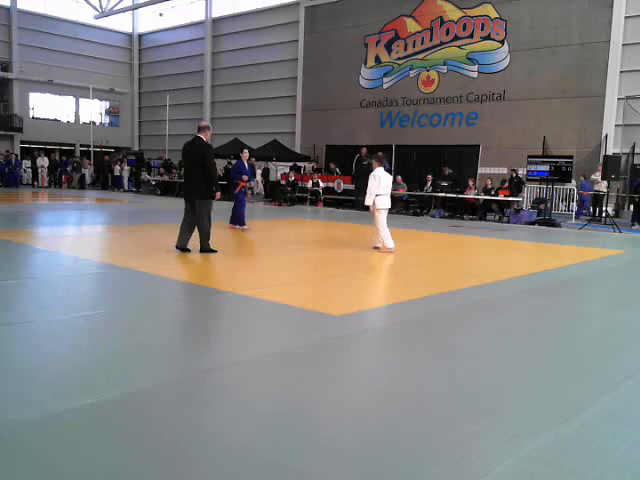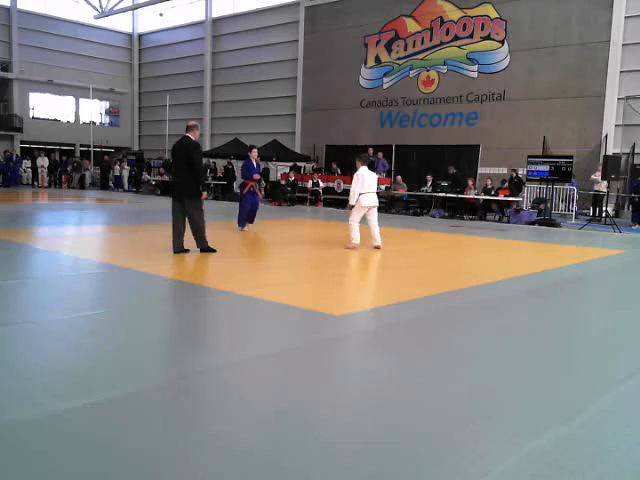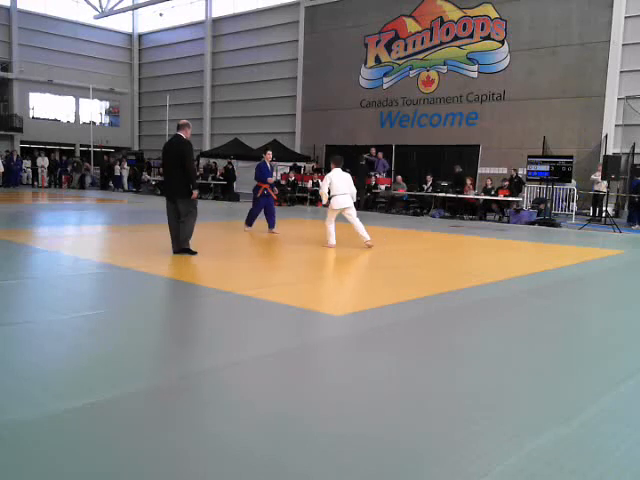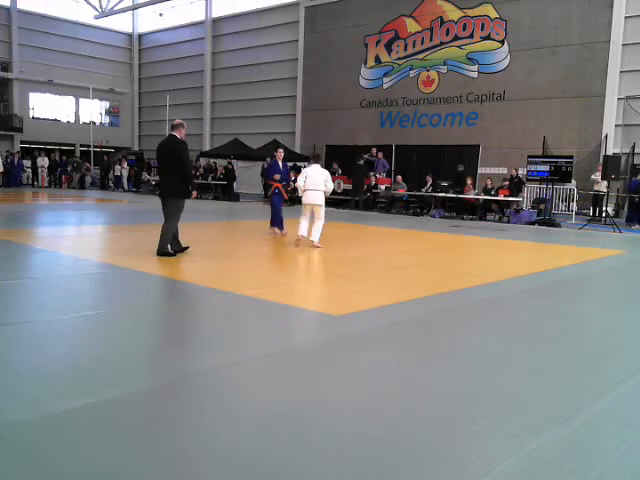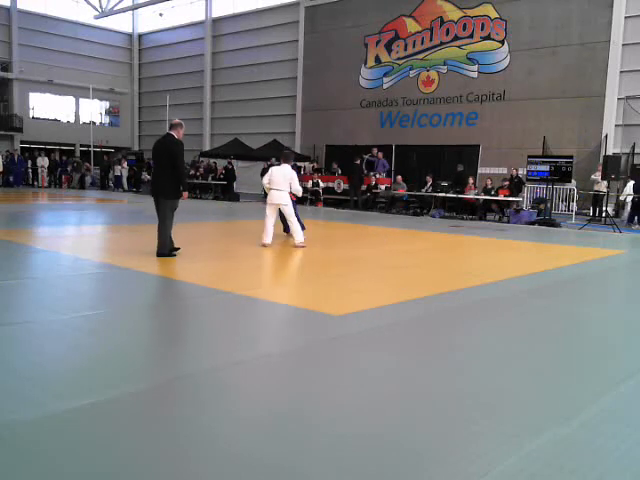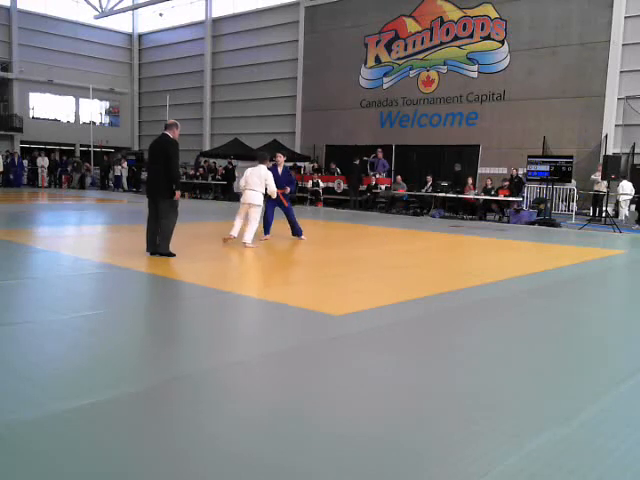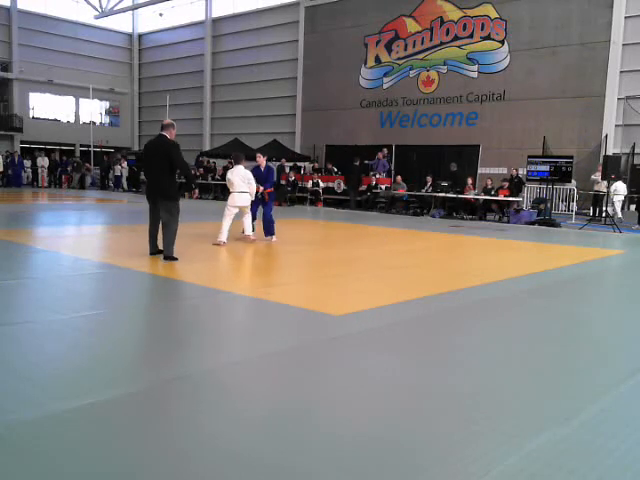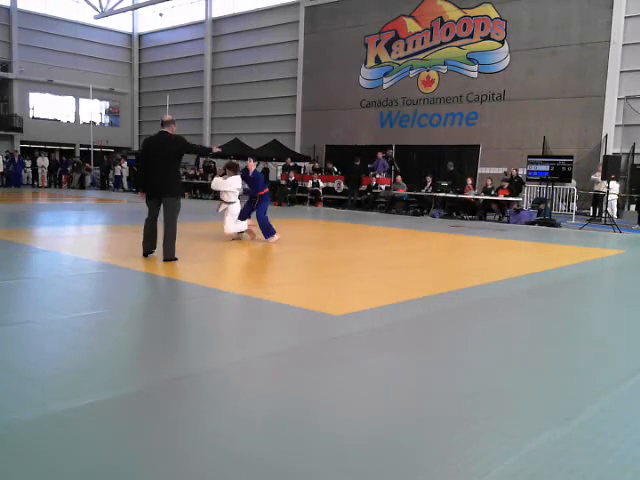
dt=0.3s
person 1, frame 1
left shoulder: (187, 145)
right shoulder: (206, 147)
left elbow: (186, 166)
right elbow: (211, 170)
right wrist: (217, 189)
left hip: (189, 188)
right hip: (203, 189)
left knee: (189, 217)
right knee: (204, 218)
left ankle: (182, 243)
right ankle: (205, 246)
person 1, frame 2
left shoulder: (176, 145)
right shoulder: (194, 146)
left elbow: (175, 166)
right elbow: (199, 169)
right wrist: (203, 189)
left hip: (177, 188)
right hip: (191, 189)
left knee: (178, 218)
right knee: (196, 217)
left ankle: (178, 247)
right ankle: (203, 245)
person 1, frame 3
left shoulder: (167, 144)
right shoulder: (185, 144)
left elbow: (164, 166)
right elbow: (190, 168)
right wrist: (194, 187)
left hip: (169, 187)
right hip: (183, 188)
left knee: (174, 218)
right knee: (190, 215)
left ankle: (177, 246)
right ankle: (184, 245)
person 1, frame 4
left shoulder: (161, 144)
right shoulder: (181, 144)
left elbow: (160, 166)
right elbow: (187, 168)
right wrist: (192, 187)
left hip: (164, 187)
right hip: (177, 188)
left knee: (171, 217)
right knee: (172, 218)
left ankle: (176, 246)
right ankle: (162, 248)
person 1, frame 5
left shoulder: (158, 143)
right shoulder: (176, 143)
left elbow: (156, 164)
right elbow: (180, 168)
right wrist: (184, 188)
left hip: (157, 186)
right hip: (170, 187)
left knee: (164, 217)
right knee: (166, 218)
left ankle: (168, 245)
right ankle: (162, 249)
person 1, frame 6
left shoulder: (154, 143)
right shoulder: (172, 143)
right elbow: (174, 168)
right wrist: (177, 187)
left hip: (152, 186)
right hip: (165, 188)
left knee: (154, 217)
right knee: (170, 216)
left ankle: (153, 248)
right ankle: (163, 248)
person 1, frame 7
left shoulder: (148, 145)
right shoulder: (171, 145)
left elbow: (146, 167)
right elbow: (183, 166)
right wrist: (193, 186)
left hip: (151, 189)
right hip: (167, 189)
left knee: (154, 218)
right knee: (170, 220)
left ankle: (153, 248)
right ankle: (168, 252)
person 1, frame 8
left shoulder: (148, 142)
right shoulder: (176, 141)
left elbow: (142, 166)
right elbow: (195, 149)
left wrist: (143, 187)
right wrist: (211, 150)
left hip: (152, 187)
right hip: (171, 187)
left knee: (151, 218)
right knee: (170, 221)
left ankle: (147, 248)
right ankle: (169, 254)
